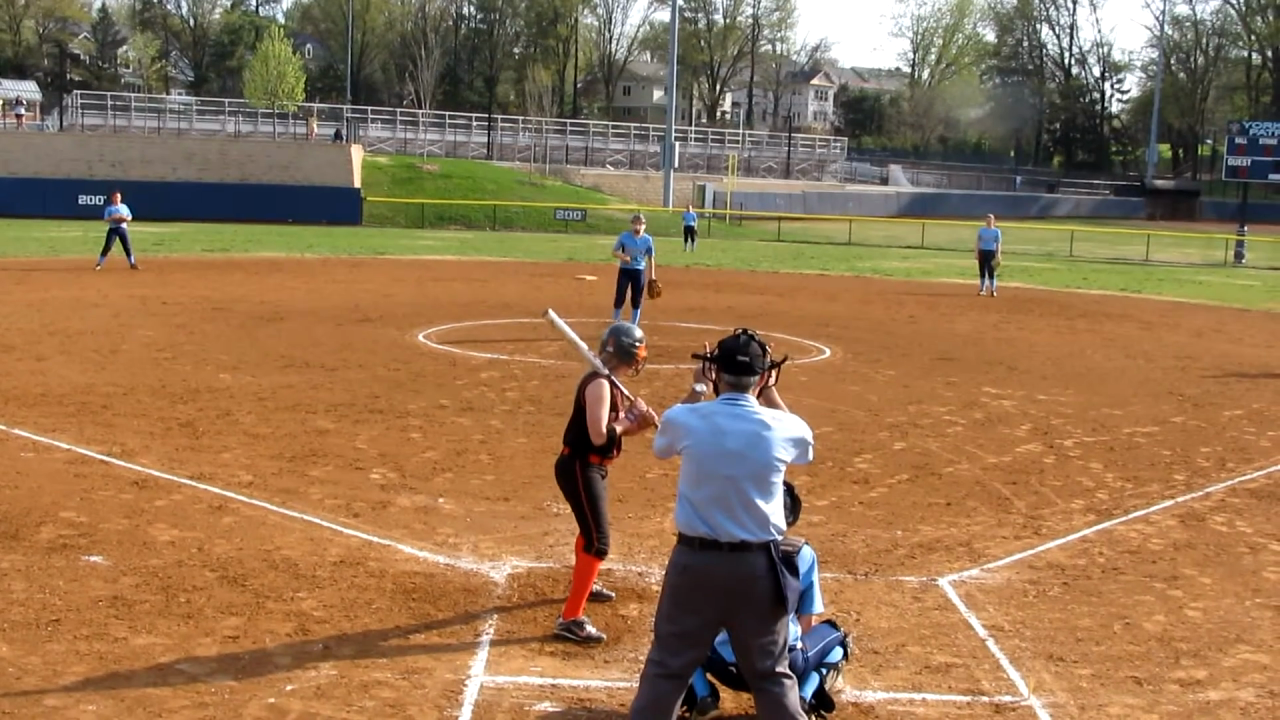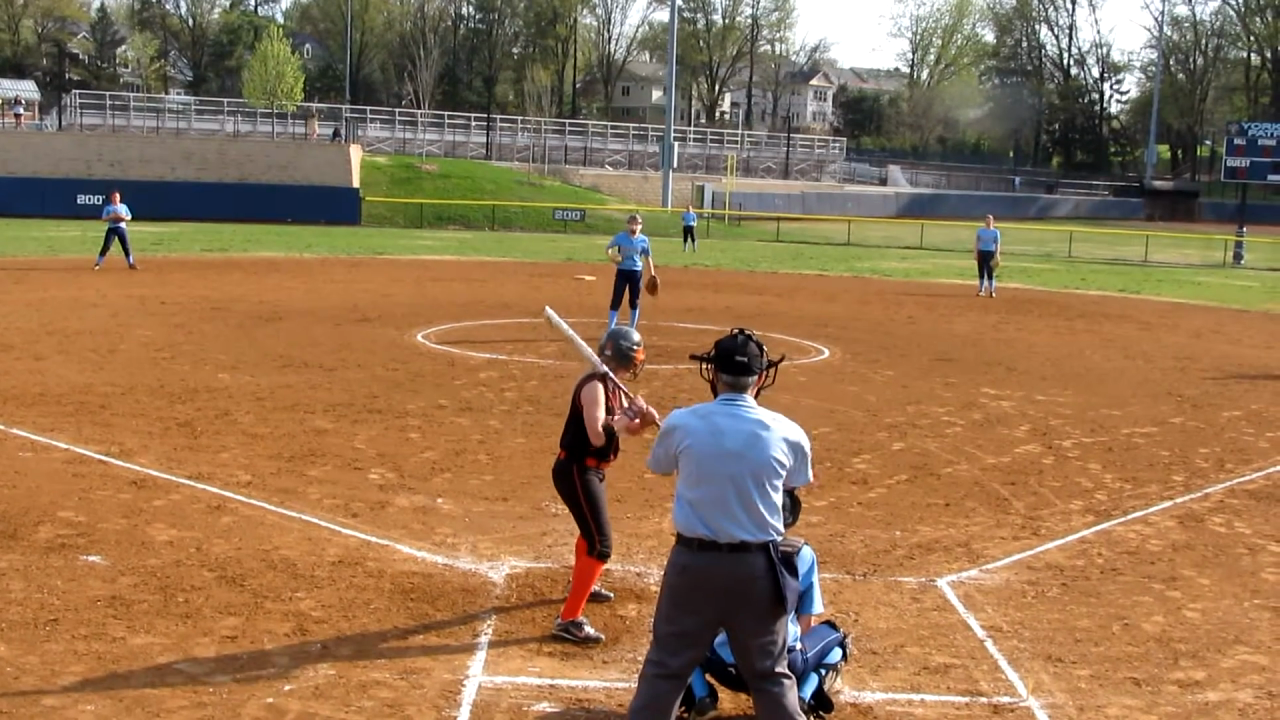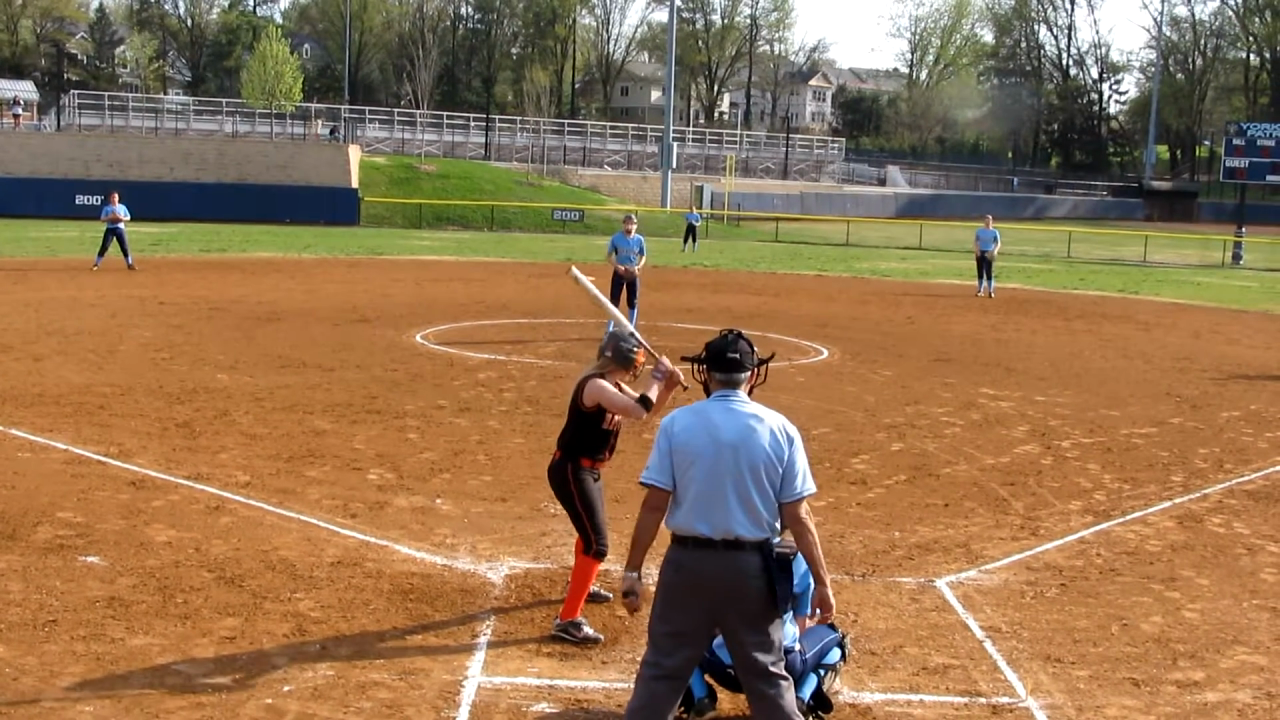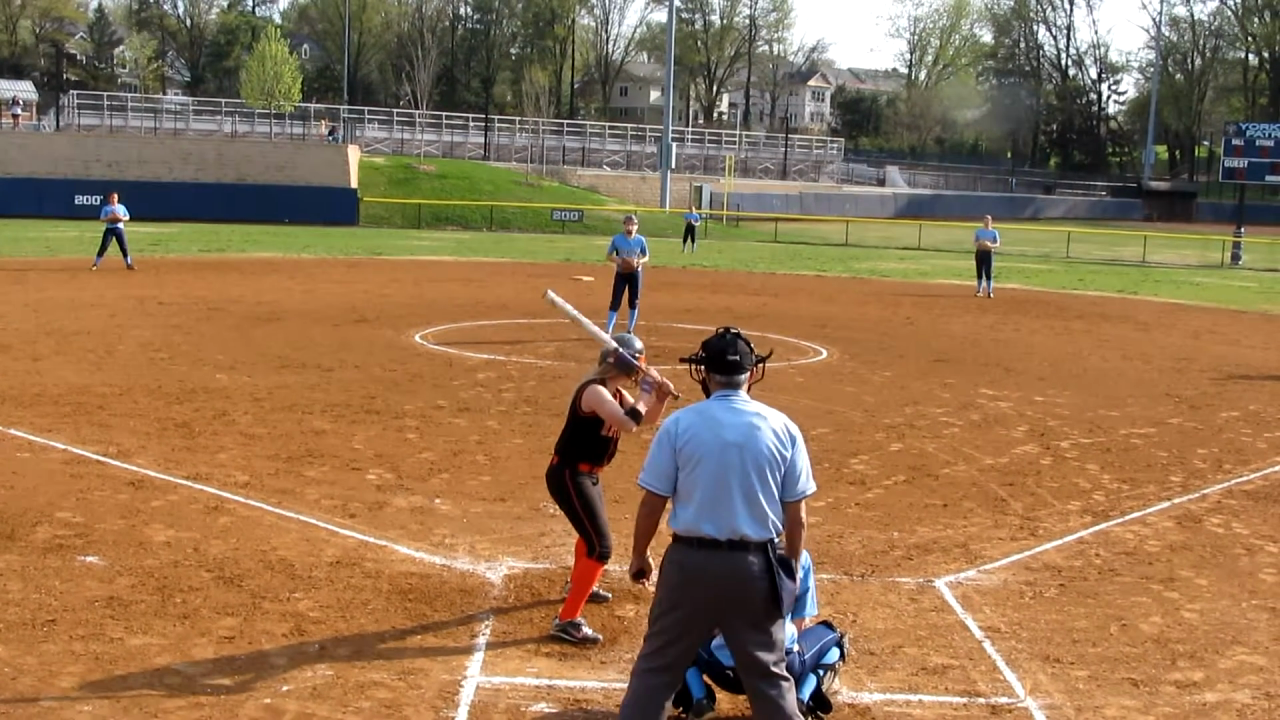
dt=0.4s
person 1, frame 1
left shoulder: (685, 420)
right shoulder: (784, 429)
left elbow: (663, 443)
left wrist: (698, 388)
right wrist: (769, 390)
left hip: (694, 561)
right hip: (758, 565)
left knee: (667, 665)
right knee: (770, 672)
person 1, frame 2
left shoulder: (682, 423)
right shoulder: (786, 433)
left elbow: (659, 468)
right elbow: (796, 486)
left hip: (693, 561)
right hip: (758, 566)
left knee: (666, 666)
right knee: (769, 673)
person 1, frame 3
left shoulder: (677, 423)
right shoulder: (780, 428)
left elbow: (654, 504)
right elbow: (797, 515)
left wrist: (632, 570)
right wrist: (821, 580)
left hip: (688, 561)
right hip: (752, 565)
left knee: (662, 668)
right knee: (766, 672)
person 1, frame 4
left shoulder: (679, 423)
right shoulder: (781, 428)
left elbow: (652, 504)
right elbow: (795, 515)
left wrist: (639, 555)
right wrist: (788, 562)
left hip: (690, 560)
right hip: (754, 564)
left knee: (658, 664)
right knee: (767, 674)
person 2, frame 1
left shoulder: (609, 383)
right shoulder: (599, 384)
left elbow: (617, 430)
right elbow: (599, 435)
left wrist: (640, 421)
right wrist: (629, 418)
left hip: (589, 467)
right hip: (579, 468)
left knee: (591, 528)
right knee: (597, 542)
left ankle: (583, 584)
right ankle: (570, 618)
person 2, frame 2
left shoulder: (612, 388)
right shoulder: (594, 387)
left elbow: (628, 429)
right elbow: (598, 438)
left wrist: (643, 418)
right wrist: (630, 413)
left hip: (590, 471)
right hip: (576, 472)
left knee: (592, 531)
right knee: (599, 545)
left ankle: (582, 585)
right ankle: (569, 619)
person 2, frame 3
left shoulder: (613, 386)
right shoulder: (596, 385)
left elbow: (646, 407)
right elbow: (639, 410)
left wrist: (667, 385)
right wrist: (657, 378)
left hip: (586, 470)
right hip: (571, 471)
left knee: (591, 530)
right knee: (596, 544)
left ankle: (580, 585)
right ankle: (568, 619)
person 2, frame 4
left shoulder: (613, 392)
right shoulder: (595, 392)
left elbow: (647, 418)
right elbow: (629, 424)
left wrist: (659, 395)
right wrist: (646, 388)
left hip: (585, 474)
right hip: (569, 476)
left knee: (593, 531)
right knee: (600, 546)
left ankle: (579, 586)
right ankle: (567, 620)
person 3, frame 1
right shoulder: (803, 553)
right elbow: (807, 623)
left hip: (729, 668)
right hip: (785, 666)
right knee: (835, 636)
left ankle: (703, 699)
right ankle: (802, 700)
person 3, frame 2
right shoulder: (802, 553)
right elbow: (806, 623)
left hip: (726, 667)
right hip: (785, 665)
right knee: (835, 637)
left ankle: (702, 699)
right ankle: (800, 700)
person 3, frame 3
right shoulder: (798, 556)
right elbow: (801, 625)
left hip: (726, 668)
right hip: (783, 666)
right knee: (833, 637)
left ankle: (701, 700)
right ankle: (800, 701)
person 3, frame 4
right shoulder: (798, 558)
right elbow: (799, 625)
left hip: (725, 668)
right knee: (831, 635)
left ankle: (700, 701)
right ankle: (800, 702)
